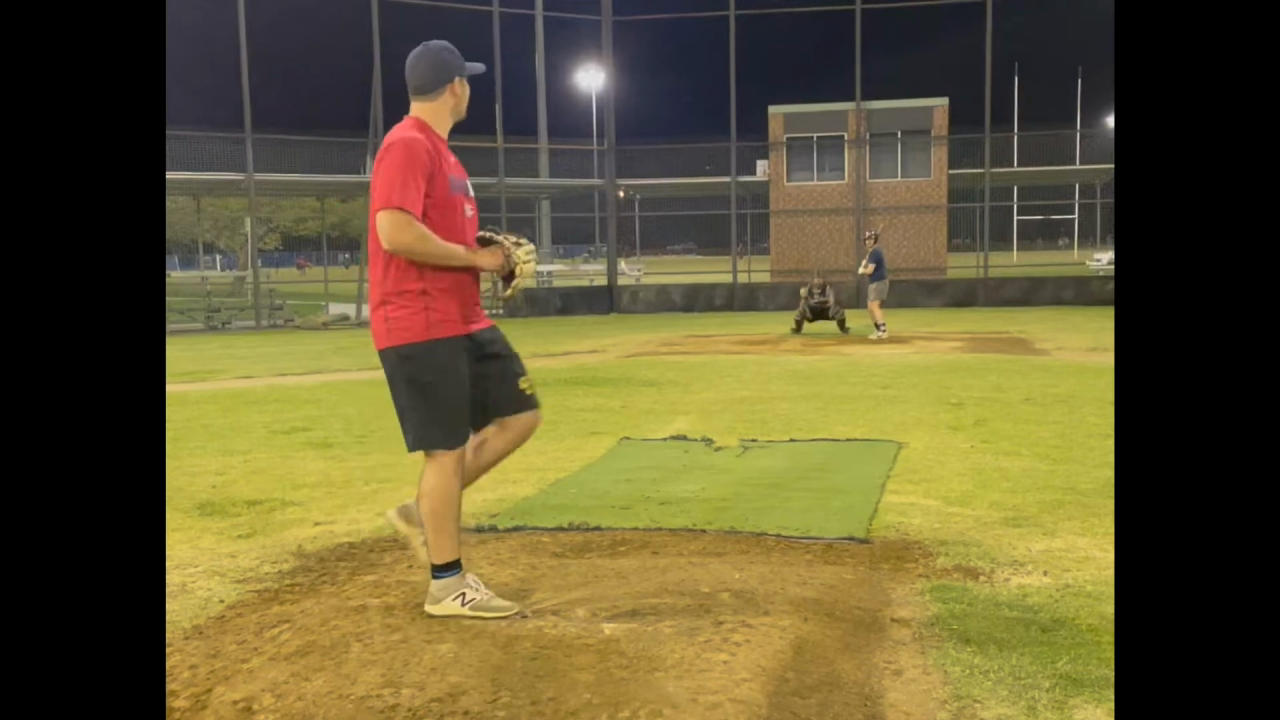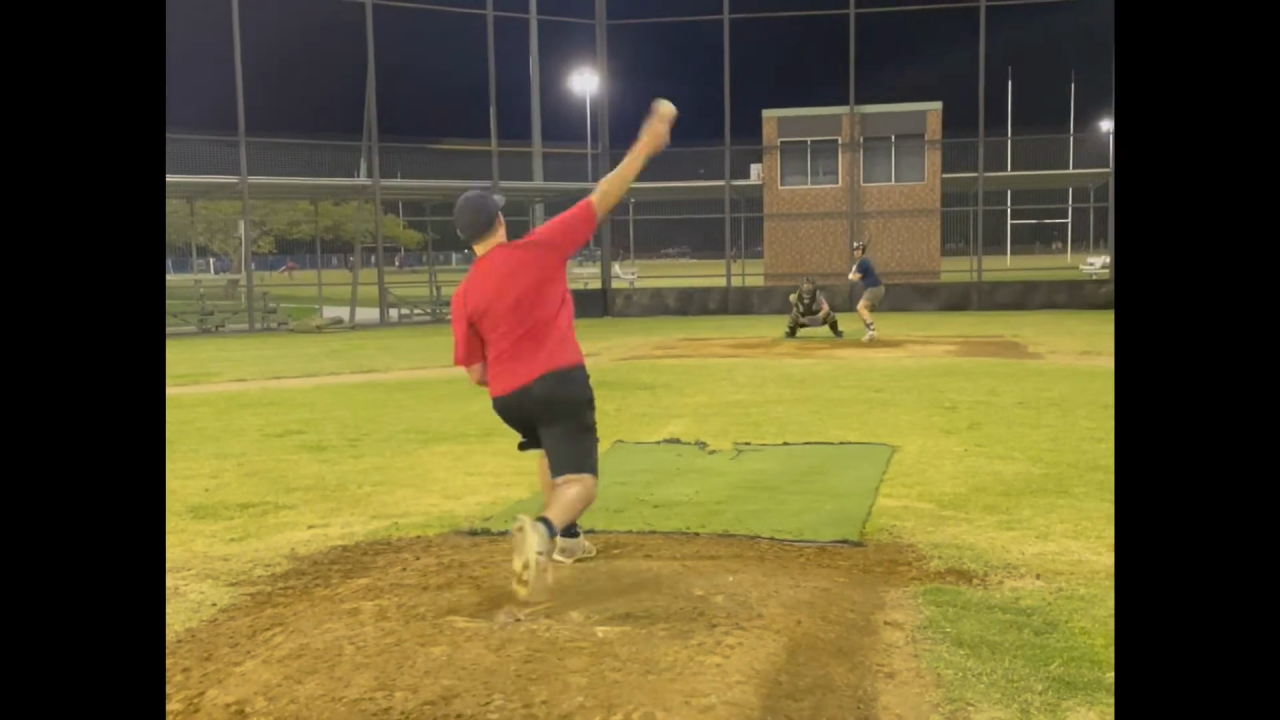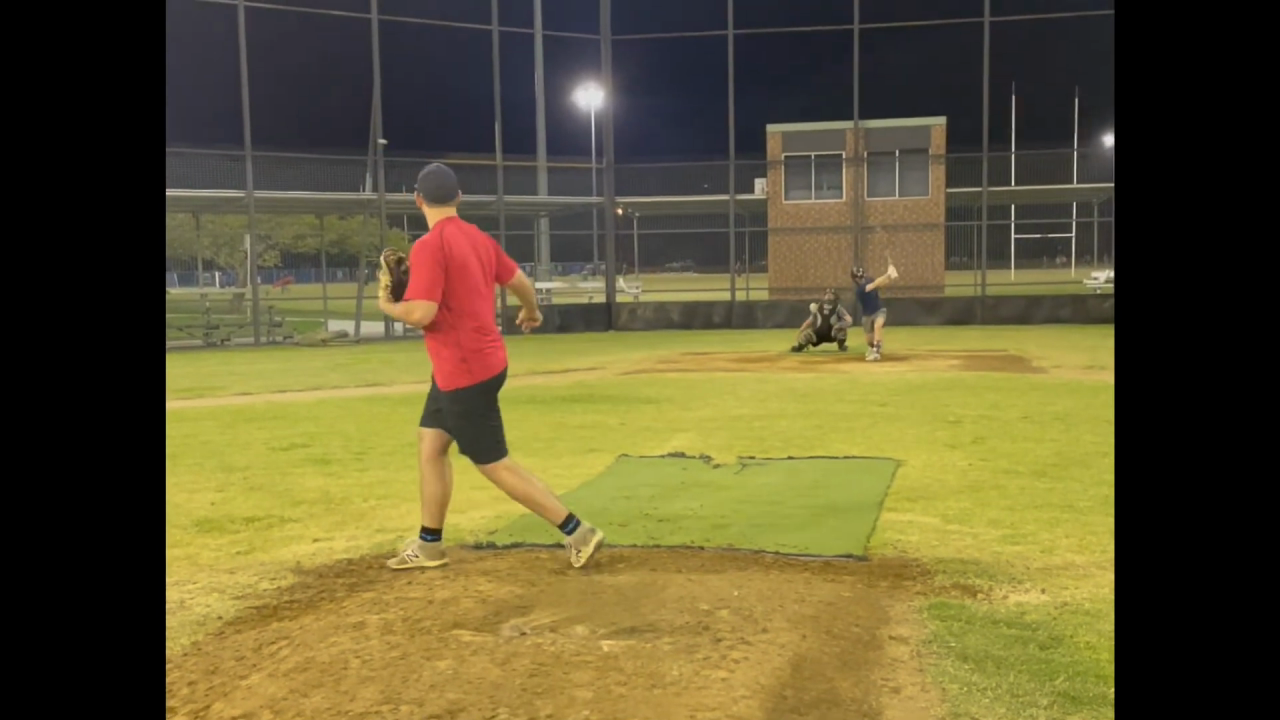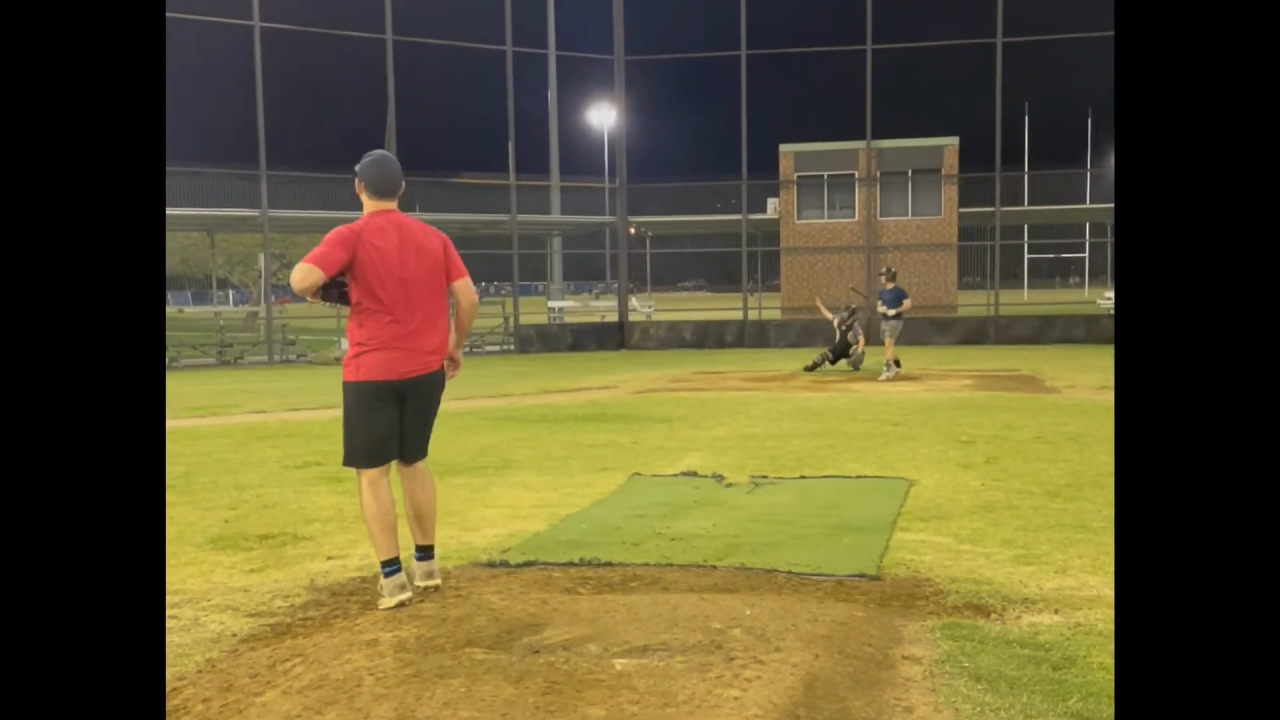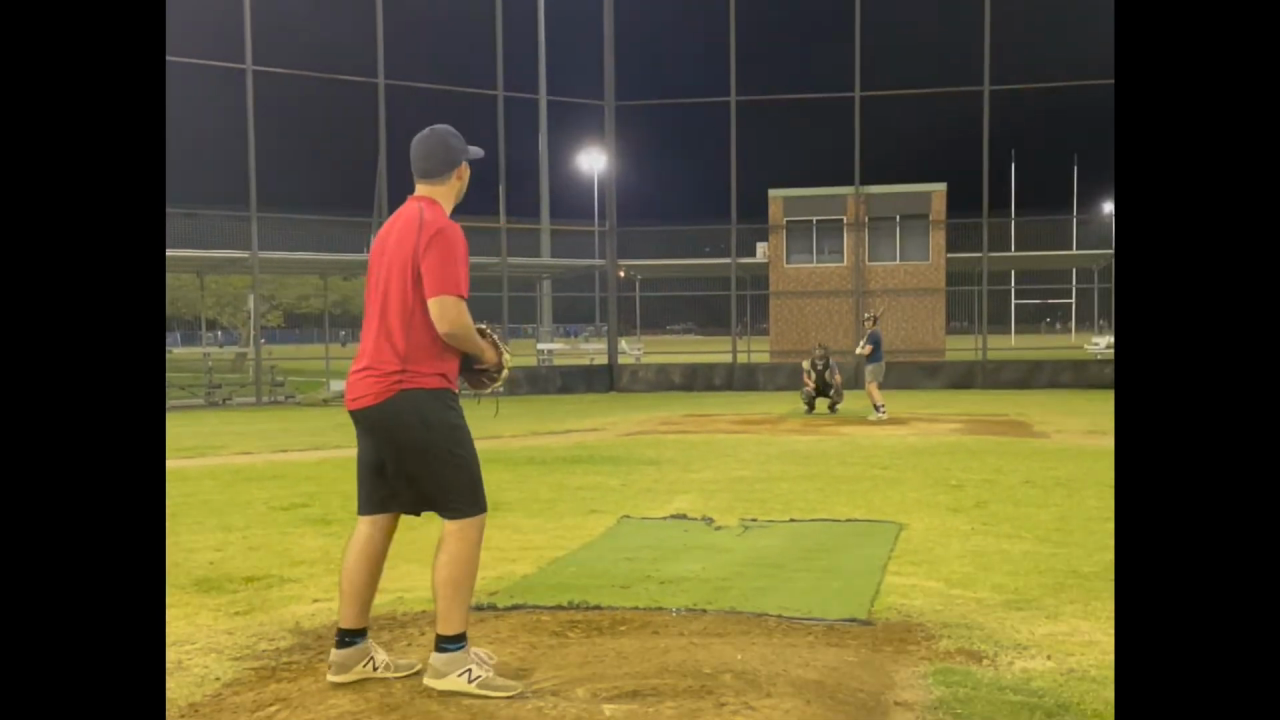
dt=1s
person 1, frame 1
left shoulder: (440, 150)
right shoulder: (406, 146)
right elbow: (394, 235)
left wrist: (487, 253)
right wrist: (473, 259)
left hip: (463, 321)
right hip: (419, 325)
left knee: (521, 418)
right knee: (446, 450)
left ankle: (422, 511)
right ankle: (446, 584)
person 1, frame 2
left shoulder: (464, 295)
right shoulder: (535, 250)
left elbow: (476, 375)
right elbow: (602, 197)
right wrist: (651, 137)
left hip: (507, 397)
right hip: (557, 383)
left knee: (555, 450)
right knee: (578, 482)
left ankle: (566, 537)
right ankle: (544, 528)
person 1, frame 3
left shoulder: (428, 247)
right shoulder: (481, 240)
left elbow: (422, 314)
right elbow: (522, 284)
left wrist: (388, 306)
right wrist: (531, 310)
left hip: (464, 373)
right hip: (481, 363)
left knee: (495, 465)
right knee: (430, 444)
left ankle: (577, 532)
right ankle: (428, 543)
person 1, frame 4
left shoulder: (350, 236)
right shoulder: (434, 238)
left elbow: (301, 282)
right elbow: (468, 300)
left wrist: (319, 284)
right wrist: (455, 346)
left hip: (370, 372)
right hip: (426, 369)
left knee: (372, 475)
right knee: (414, 463)
left ankle: (392, 578)
right ankle: (425, 563)
person 1, frame 5
left shoulder: (390, 229)
right shoulder: (441, 230)
right elbow: (448, 320)
left wrist: (461, 345)
right wrist: (483, 352)
left hip: (373, 391)
right hip: (414, 392)
left knee: (375, 518)
right knee: (464, 516)
left ankle: (349, 649)
right ankle: (451, 656)
